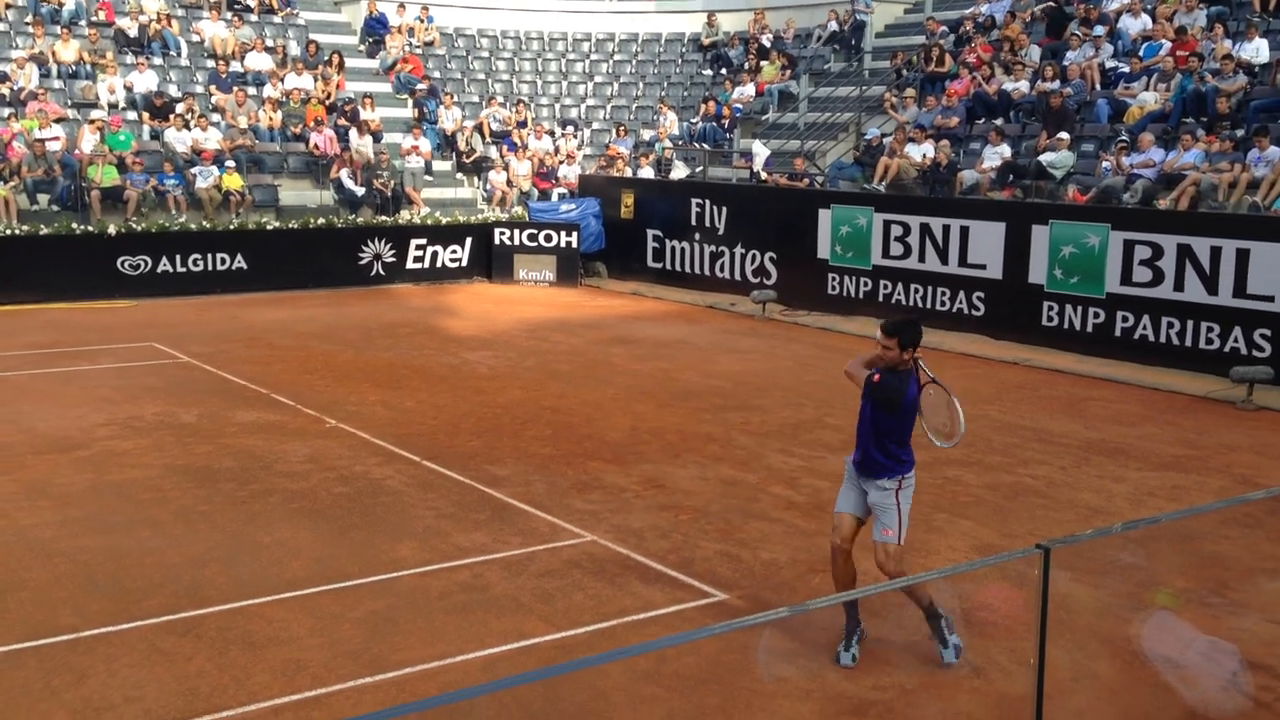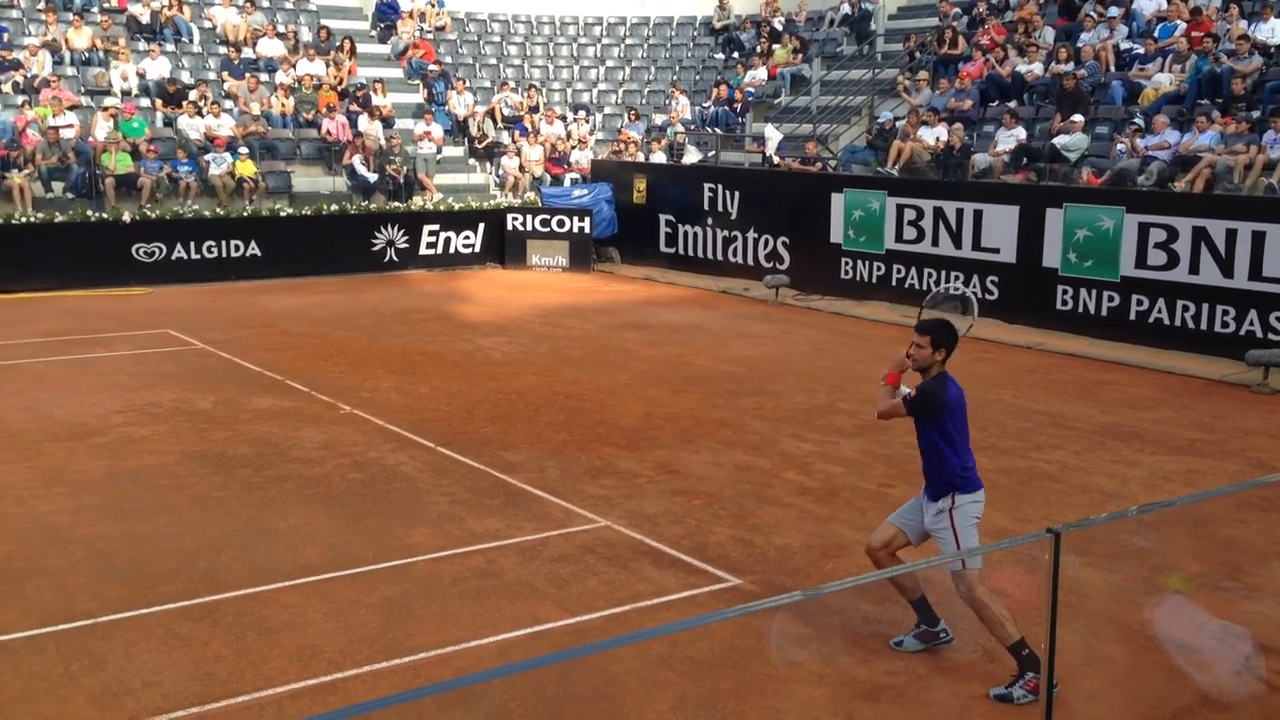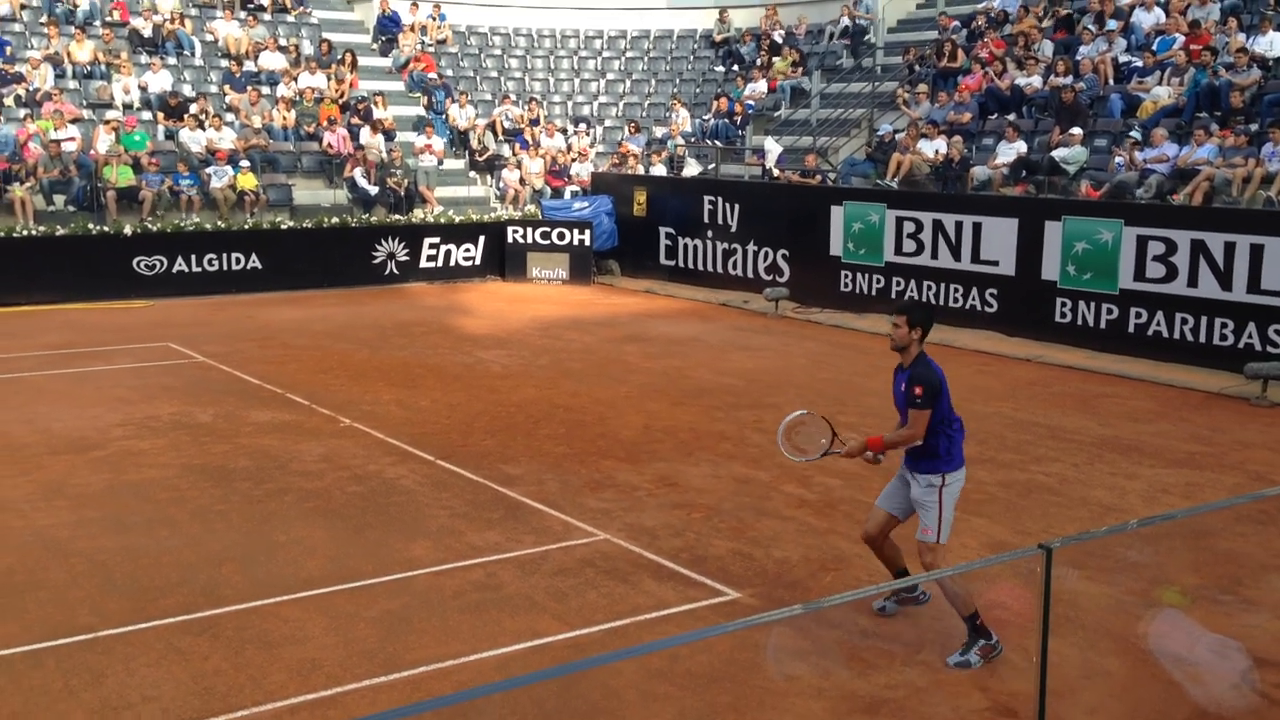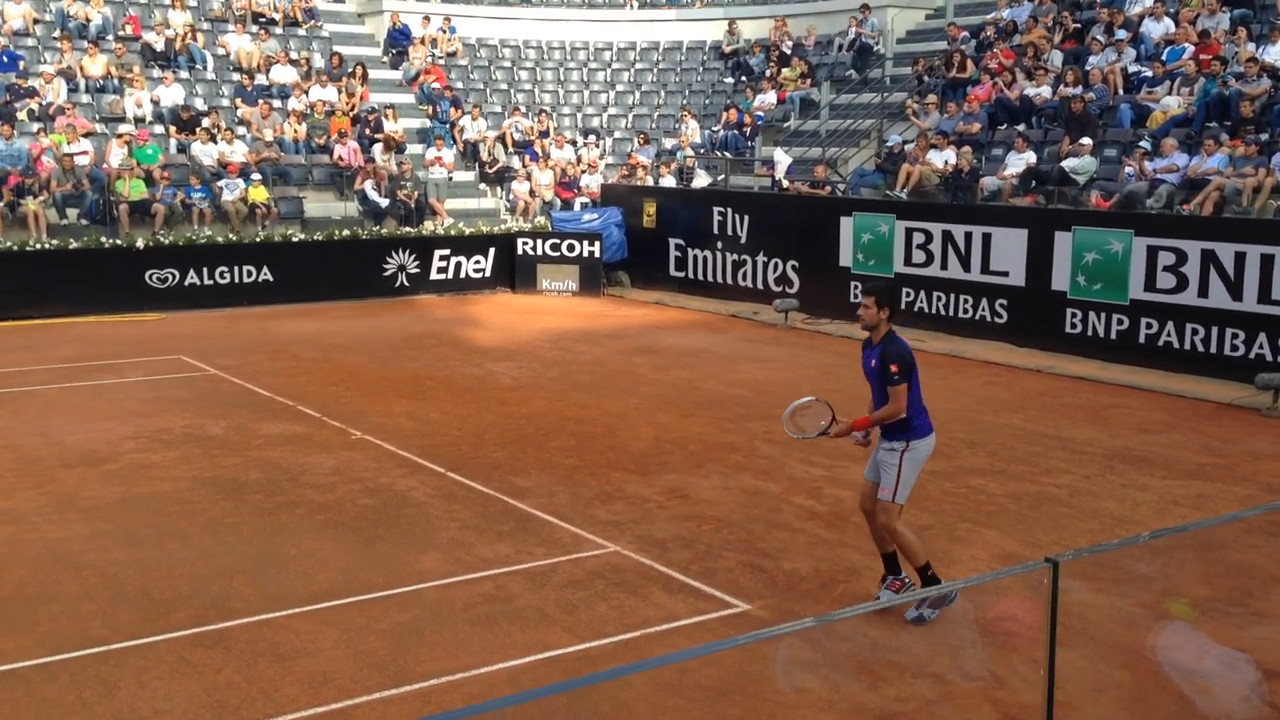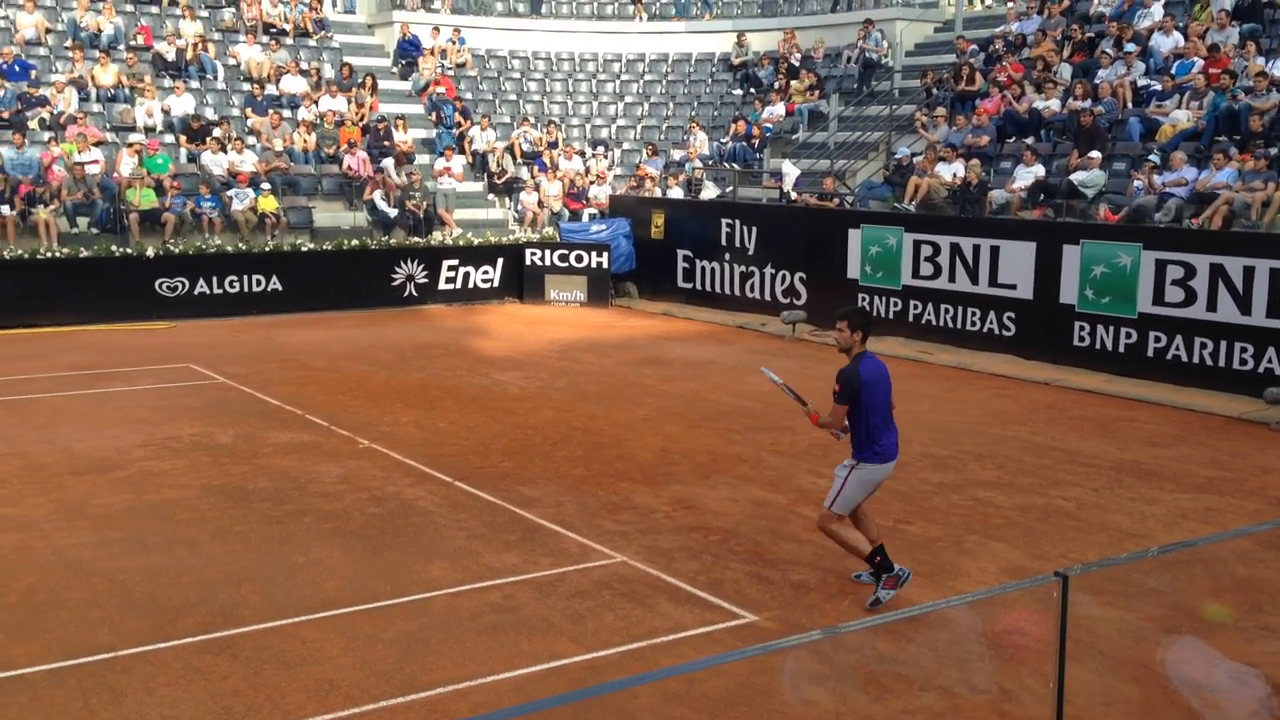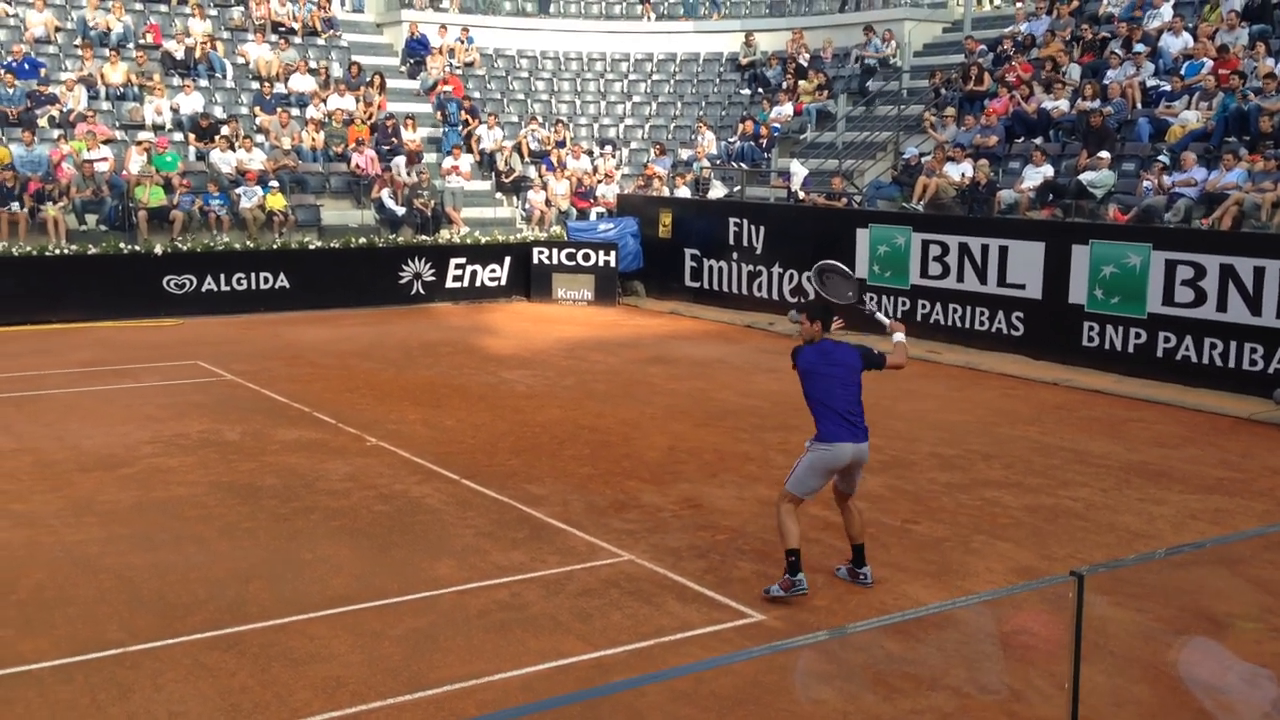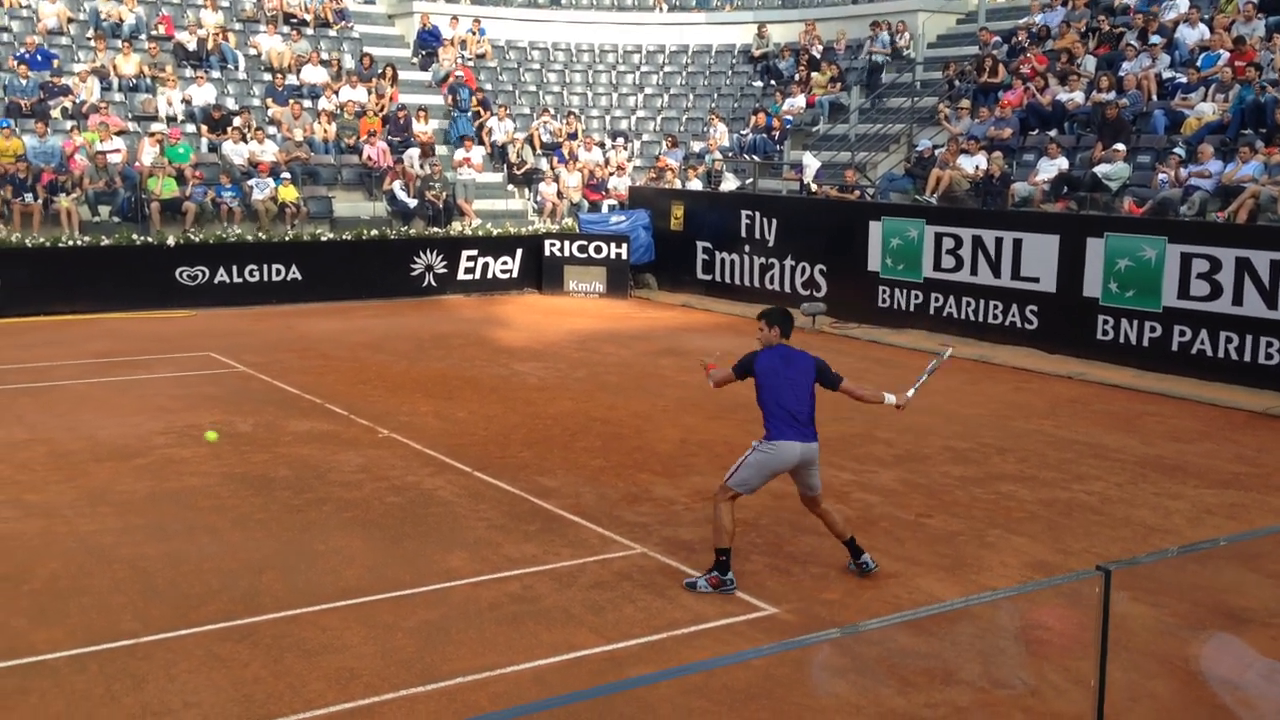
dt=0.3s
person 1, frame 1
left shoulder: (895, 386)
right shoulder: (891, 368)
left elbow: (853, 372)
left wrist: (875, 356)
left hip: (891, 481)
right hip: (859, 468)
left knee: (889, 563)
right knee: (840, 544)
left ankle: (937, 621)
right ankle: (853, 627)
person 1, frame 2
left shoulder: (934, 392)
right shoulder: (937, 386)
left elbow: (882, 410)
left wrist: (892, 376)
left hip: (956, 499)
right hip: (934, 495)
left knee: (970, 588)
right knee: (877, 547)
left ankle: (1030, 669)
right ankle: (931, 626)
person 1, frame 3
left shoulder: (924, 376)
right shoulder: (901, 370)
left elbow: (915, 435)
left wrist: (868, 443)
right wrist: (879, 447)
left hip: (940, 476)
right hip: (912, 471)
left knee: (931, 558)
right knee: (873, 533)
left ankle: (983, 638)
right ankle: (908, 590)
person 1, frame 4
left shoulder: (895, 352)
right shoulder: (869, 346)
left elbow: (898, 409)
left wrist: (855, 426)
right wrist: (866, 426)
left hip: (910, 442)
right hip: (891, 440)
left knee: (890, 519)
right knee: (868, 506)
left ankle: (935, 588)
right ankle: (895, 576)
person 1, frame 5
left shoulder: (849, 375)
right shoulder: (876, 364)
left elbow: (835, 421)
left wrist: (815, 419)
right wrist: (851, 421)
left hip: (869, 461)
right hip: (887, 454)
left knee: (829, 522)
right knee: (852, 506)
left ankle: (889, 571)
right ankle: (882, 567)
person 1, frame 6
left shoulder: (801, 354)
right shoulder: (857, 353)
right elbow: (900, 361)
left wrist: (814, 340)
right wrist: (898, 333)
left hip: (828, 446)
right hip: (860, 445)
left knee: (786, 503)
right knee: (843, 498)
left ankle: (794, 576)
right ankle: (860, 567)
person 1, frame 7
left shoulder: (758, 359)
right shoulder: (812, 363)
left elbow: (717, 381)
right elbow: (854, 391)
left wrist: (708, 367)
right wrist: (891, 399)
left hip: (778, 447)
right hip: (809, 447)
left knee: (723, 498)
right knee: (814, 503)
left ankle: (721, 574)
right ankle: (860, 558)
